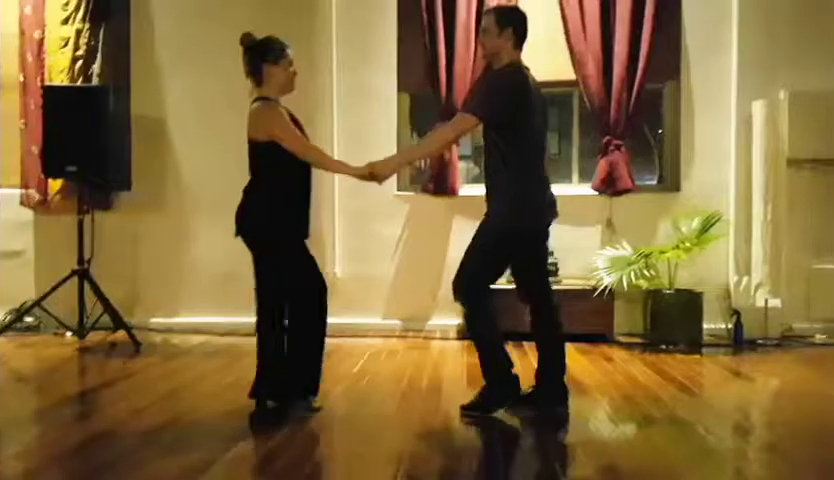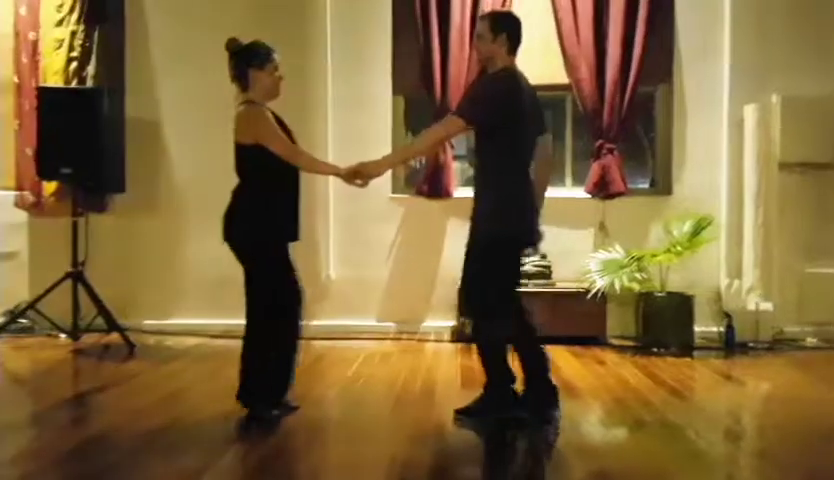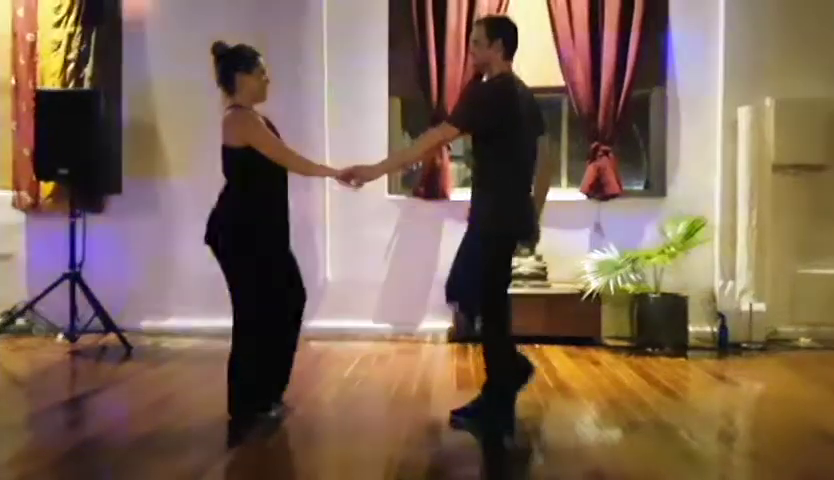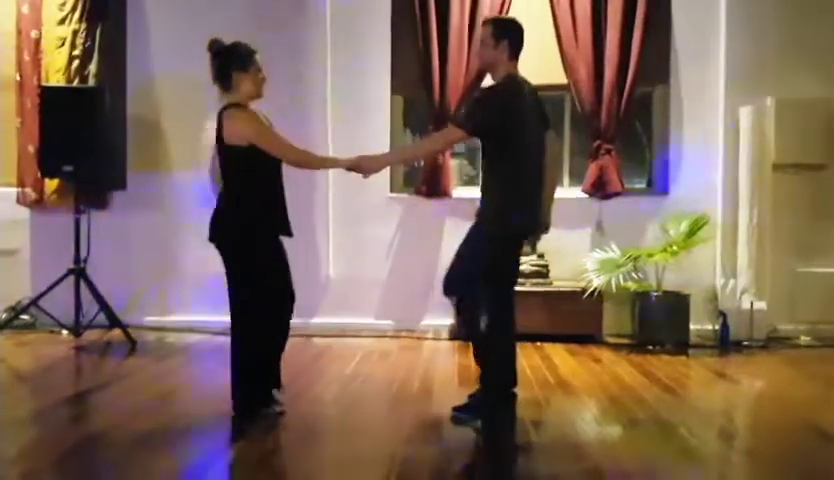
dt=0.2s
person 1, frame 1
left shoulder: (499, 80)
right shoulder: (527, 84)
left elbow: (455, 129)
left wrist: (396, 162)
left hip: (512, 210)
right hip: (534, 207)
left knee: (470, 287)
right knee: (537, 296)
left ankle: (501, 384)
right ankle: (550, 389)
person 1, frame 2
left shoulder: (492, 86)
right shoulder: (524, 90)
left elbow: (443, 132)
right elbow: (544, 155)
left wrist: (382, 165)
right wrist: (532, 209)
left hip: (497, 215)
right hip: (518, 214)
left knee: (481, 303)
right knee: (504, 303)
left ankle: (500, 395)
right ankle: (539, 391)
person 1, frame 3
left shoulder: (488, 92)
right shoulder: (523, 95)
left elbow: (436, 139)
right elbow: (542, 156)
left wrist: (376, 170)
right wrist: (533, 215)
left hip: (495, 215)
right hip: (513, 213)
left knee: (489, 302)
right knee: (488, 299)
left ankle: (497, 399)
right ankle: (510, 368)
person 1, frame 4
left shoulder: (496, 97)
right shoulder: (527, 95)
left elbow: (442, 140)
right elbow: (547, 153)
left wrist: (381, 161)
right wrist: (541, 209)
left hip: (503, 215)
right hip: (517, 212)
left knee: (492, 299)
right knee: (491, 294)
left ankle: (495, 392)
right ankle: (498, 381)
person 2, frame 1
left shoulder: (274, 111)
right shoulder: (266, 111)
left elbow: (297, 157)
right elbow: (307, 152)
right wrist: (355, 171)
left hip: (274, 221)
right hip: (267, 221)
left knee: (277, 302)
right knee: (310, 291)
left ankle: (273, 390)
right ankle: (294, 389)
person 2, frame 2
left shoulder: (262, 115)
right shoulder: (252, 114)
right elbow: (293, 156)
right wrist: (339, 171)
left hip: (263, 225)
right hip: (254, 226)
left knee: (269, 305)
right knee: (282, 302)
left ankle: (262, 394)
right ankle: (260, 396)
person 2, frame 3
left shoulder: (251, 119)
right shoulder: (240, 118)
right elbow: (285, 158)
right wrist: (333, 172)
left hip: (255, 229)
right hip: (240, 231)
left knee: (288, 298)
right knee: (253, 311)
left ankle: (262, 395)
right ankle: (247, 404)
person 2, frame 4
left shoulder: (235, 118)
right shoulder: (241, 117)
left elbow: (221, 169)
right elbow: (291, 154)
right wrist: (342, 163)
left hip: (253, 226)
right hip: (244, 229)
left knee: (276, 300)
right knee: (253, 309)
left ankle: (259, 390)
right ankle: (249, 401)
